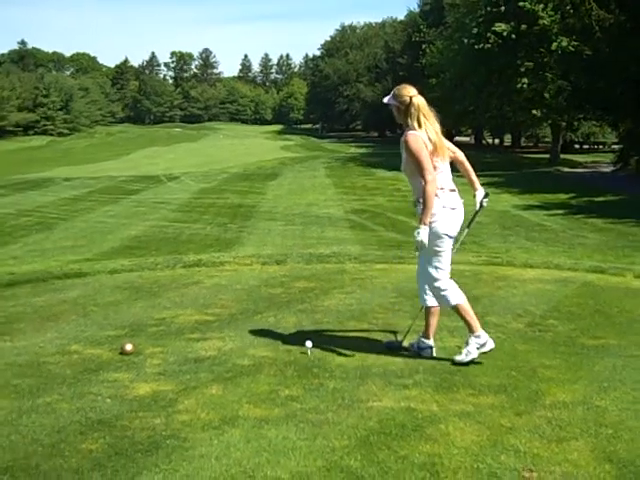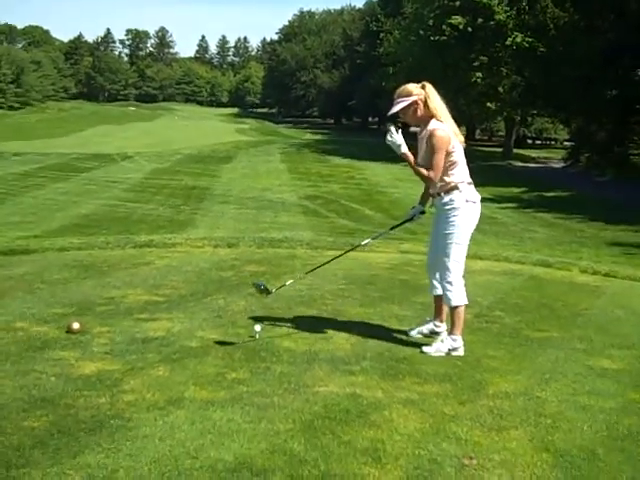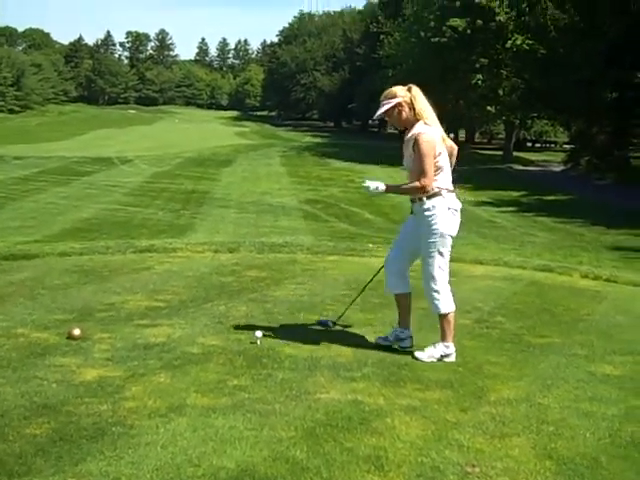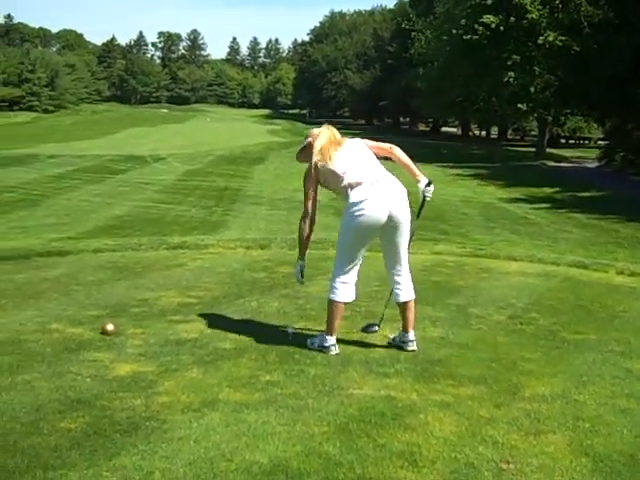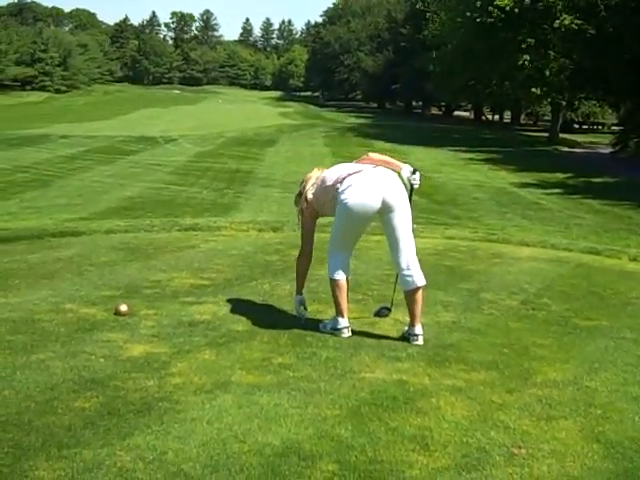
dt=1s
person 1, frame 1
left shoulder: (411, 137)
right shoulder: (429, 132)
left elbow: (431, 181)
right elbow: (459, 156)
left wrist: (423, 224)
right wrist: (477, 188)
left hip: (439, 210)
right hip: (449, 206)
left knee: (438, 278)
right knee: (427, 276)
left ankle: (479, 336)
right ankle: (427, 341)
person 1, frame 2
left shoulder: (439, 132)
right shoulder: (427, 130)
left elbow: (432, 178)
left wrist: (403, 151)
right wrist: (421, 204)
left hip: (459, 204)
right hip: (445, 204)
left knee: (450, 271)
right knee: (435, 266)
left ankle: (454, 339)
right ankle: (438, 323)
person 1, frame 3
left shoulder: (422, 136)
right shoulder: (423, 131)
left elbow: (424, 185)
right elbow: (453, 149)
left wrist: (385, 187)
right wrist: (445, 183)
left hip: (438, 211)
right hip: (423, 211)
left knee: (435, 279)
right knee: (394, 264)
left ankle: (447, 346)
right ankle: (403, 331)
person 1, frame 4
left shoulder: (315, 166)
right shoulder: (356, 143)
left elbow: (308, 217)
right elbow: (393, 149)
left wrist: (301, 259)
right wrist: (420, 178)
left hip: (366, 203)
right hip: (396, 194)
left knee: (344, 273)
right knee: (399, 269)
left ankle: (328, 339)
right ankle: (408, 335)
person 1, frame 5
left shoulder: (311, 199)
right shoulder: (343, 168)
left elbow: (305, 253)
right elbow: (369, 157)
left wrist: (299, 293)
right wrist: (404, 168)
left hip: (357, 193)
right hip: (390, 182)
left knee: (338, 255)
right knee: (407, 257)
left ankle: (341, 322)
right ankle: (415, 329)
